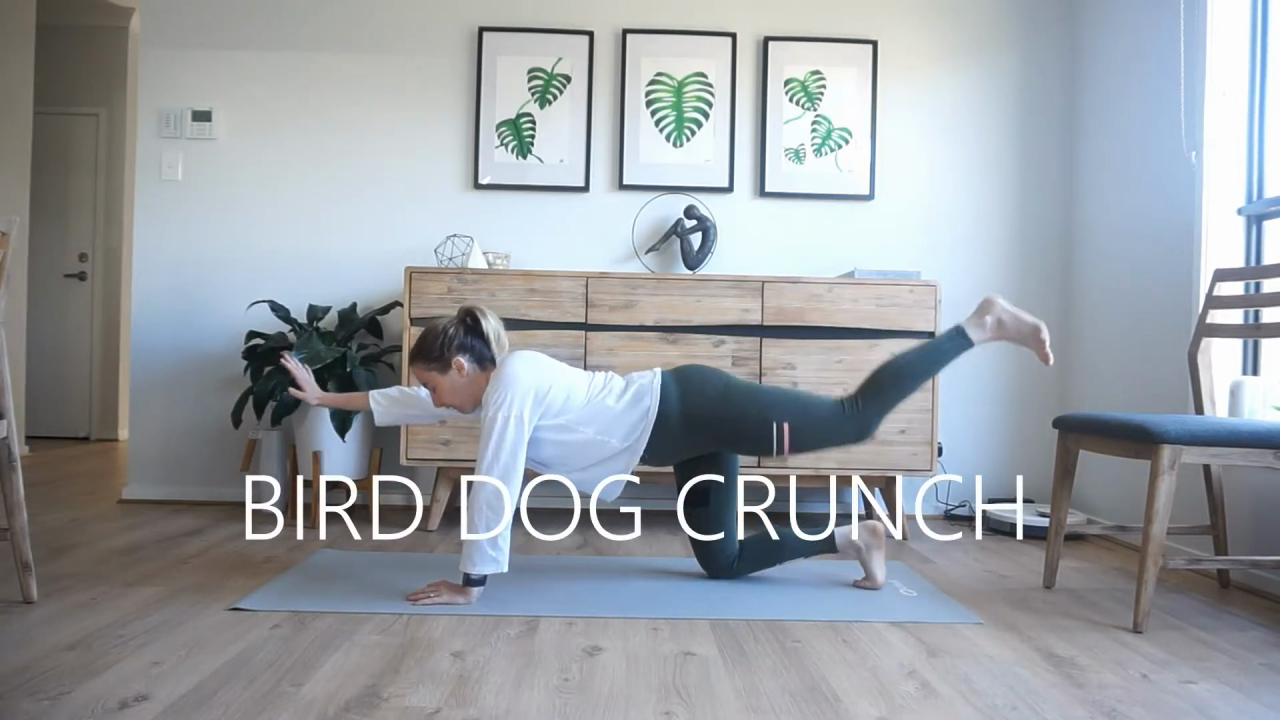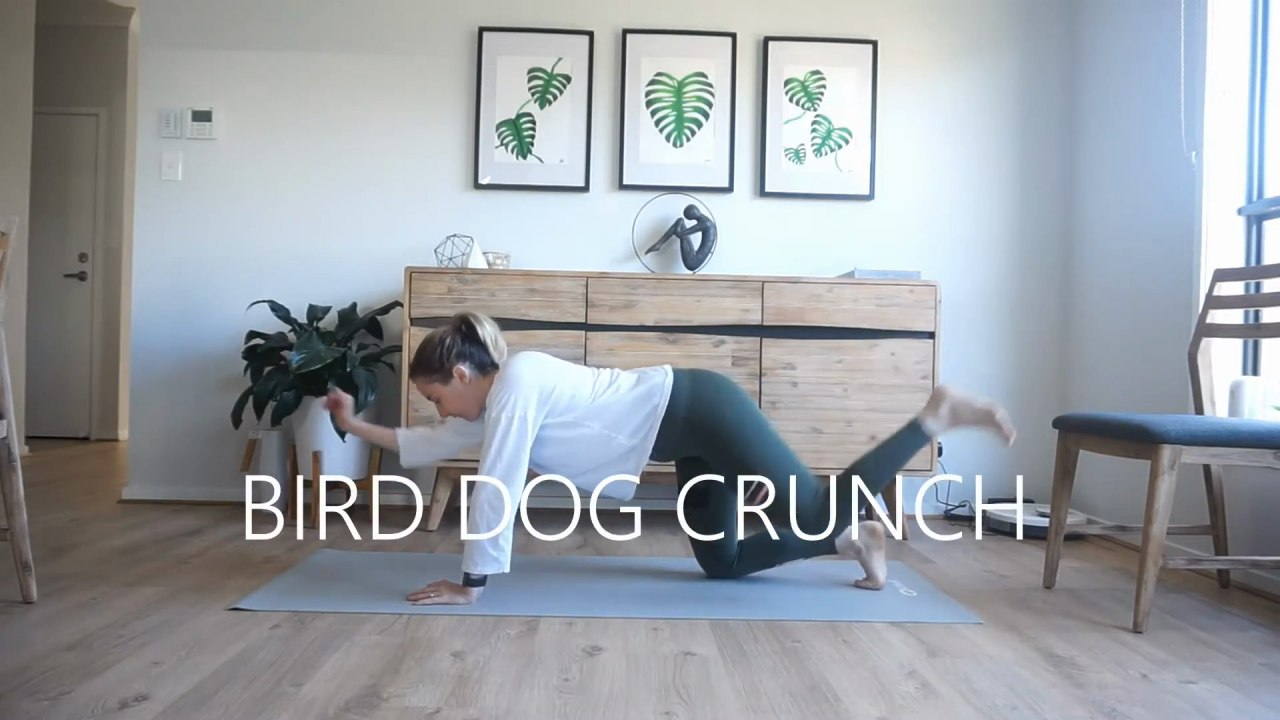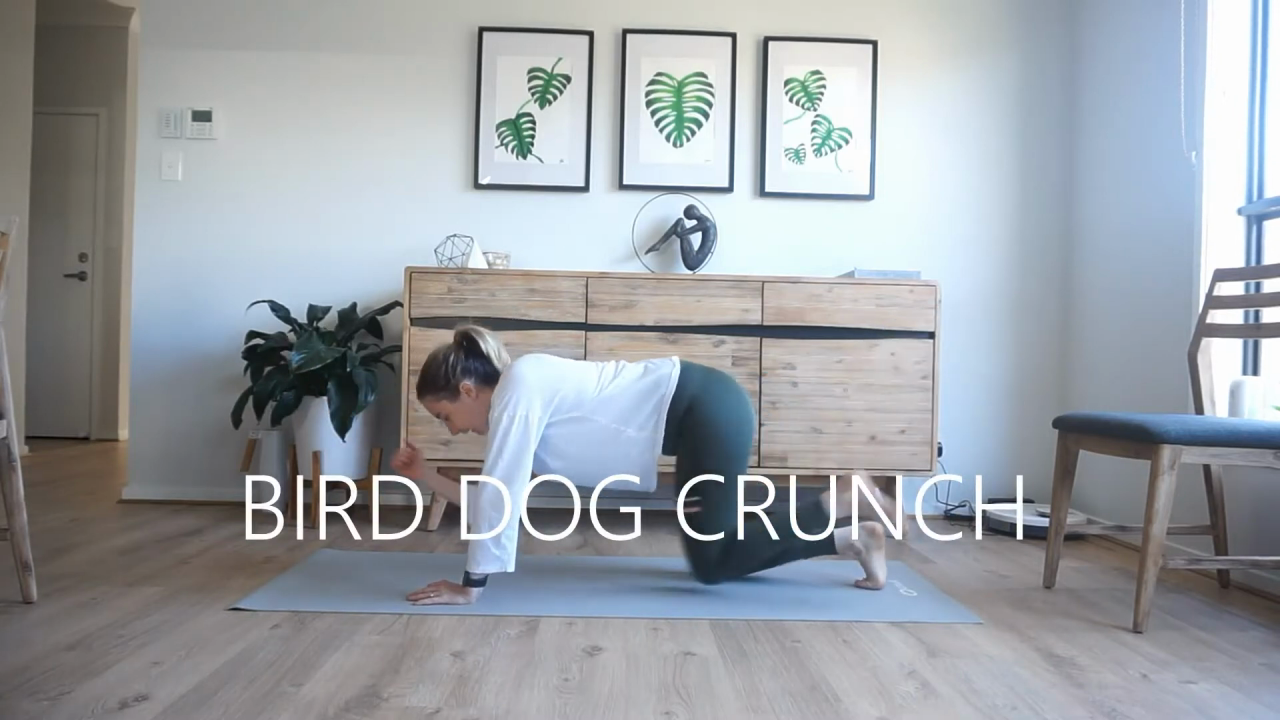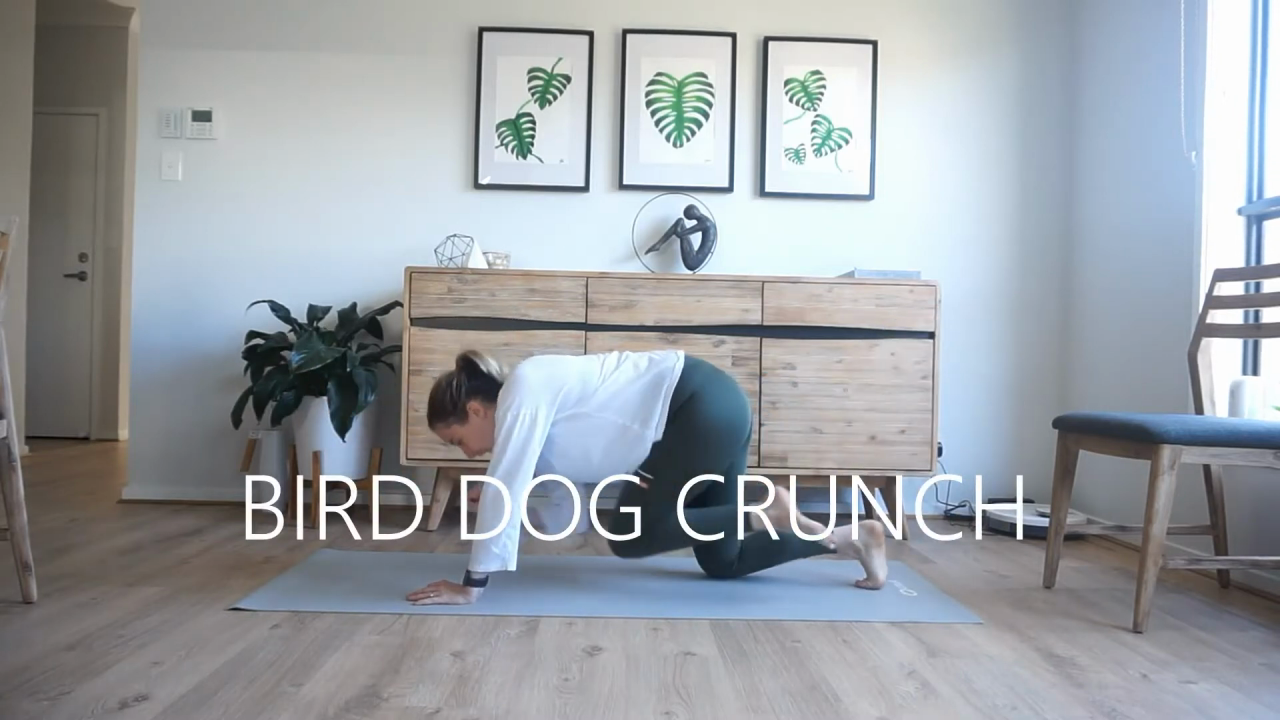
dt=0.2s
person 1, frame 1
left shoulder: (509, 384)
right shoulder: (496, 384)
left elbow: (493, 492)
right elbow: (411, 403)
left wrist: (469, 582)
right wrist: (329, 398)
left hip: (692, 409)
right hip: (688, 428)
left knee: (848, 420)
right knee: (723, 561)
left ankle: (979, 324)
right ankle: (852, 538)
person 1, frame 2
left shoulder: (512, 383)
right shoulder: (507, 396)
left elbow: (496, 493)
right elbow: (447, 442)
left wrist: (470, 584)
right wrist: (370, 431)
left hip: (698, 410)
right hip: (692, 430)
left knee: (811, 511)
right knee: (721, 560)
left ankle: (934, 417)
right ankle: (855, 538)
person 1, frame 3
left shoulder: (519, 388)
right shoulder: (522, 409)
left elbow: (500, 494)
right elbow: (506, 498)
left wrist: (469, 585)
right wrist: (434, 482)
left hip: (705, 407)
right hip: (702, 409)
left knee: (713, 564)
right knee: (716, 560)
left ankle: (836, 505)
right ankle: (849, 534)
person 1, frame 4
left shoulder: (523, 388)
right shoulder: (543, 436)
left elbow: (504, 491)
right elbow: (574, 513)
left wrist: (471, 584)
right wrist: (496, 513)
left hip: (703, 402)
right hip: (714, 407)
left knee: (626, 534)
right knee: (721, 560)
left ankle: (762, 514)
right ankle: (850, 537)
